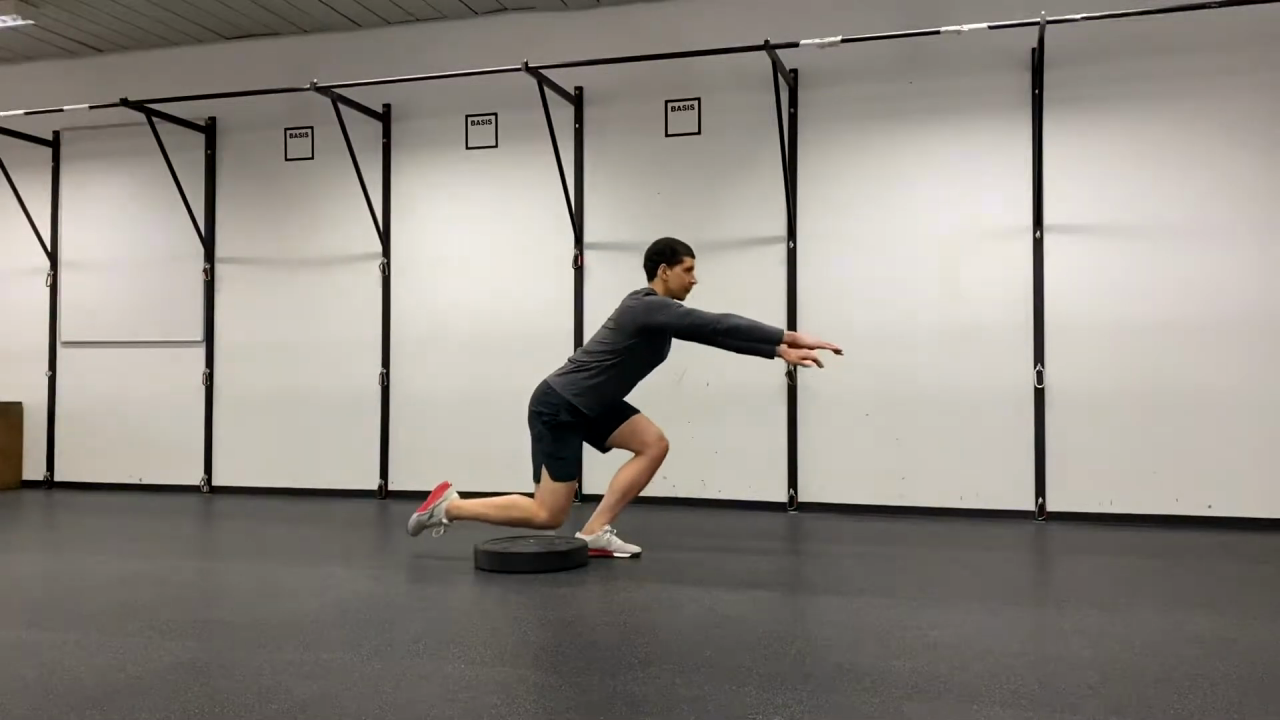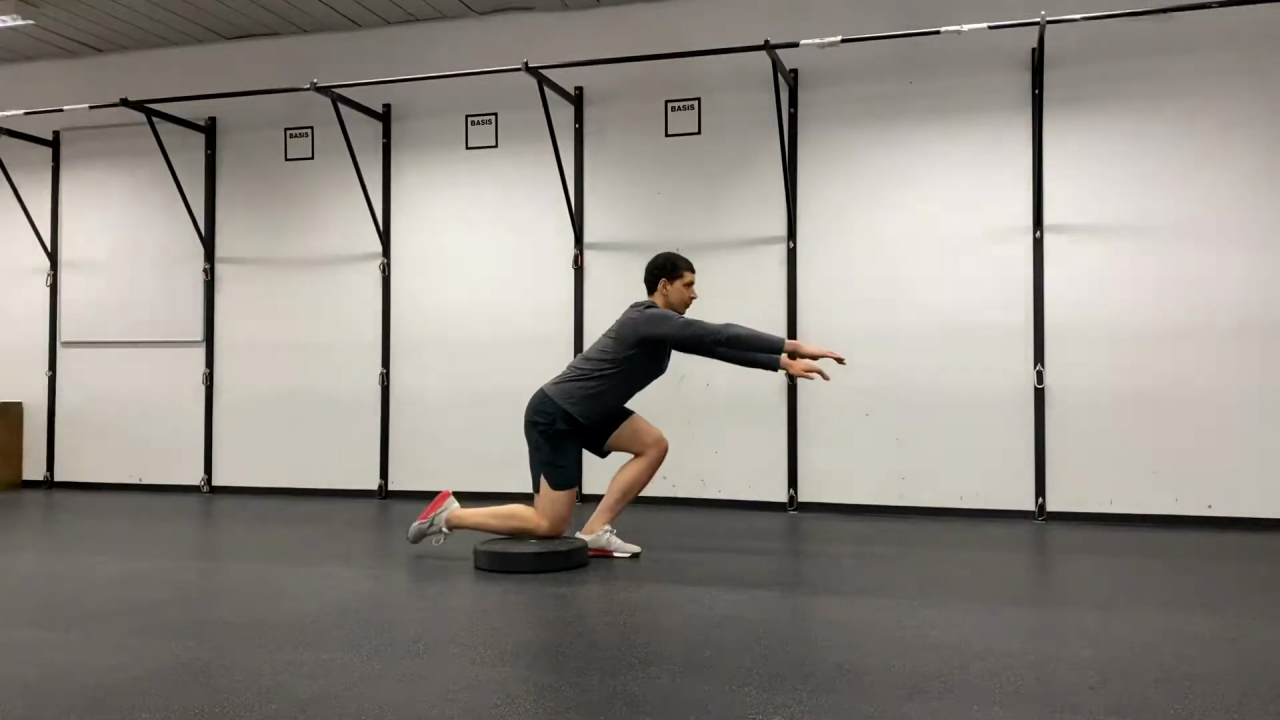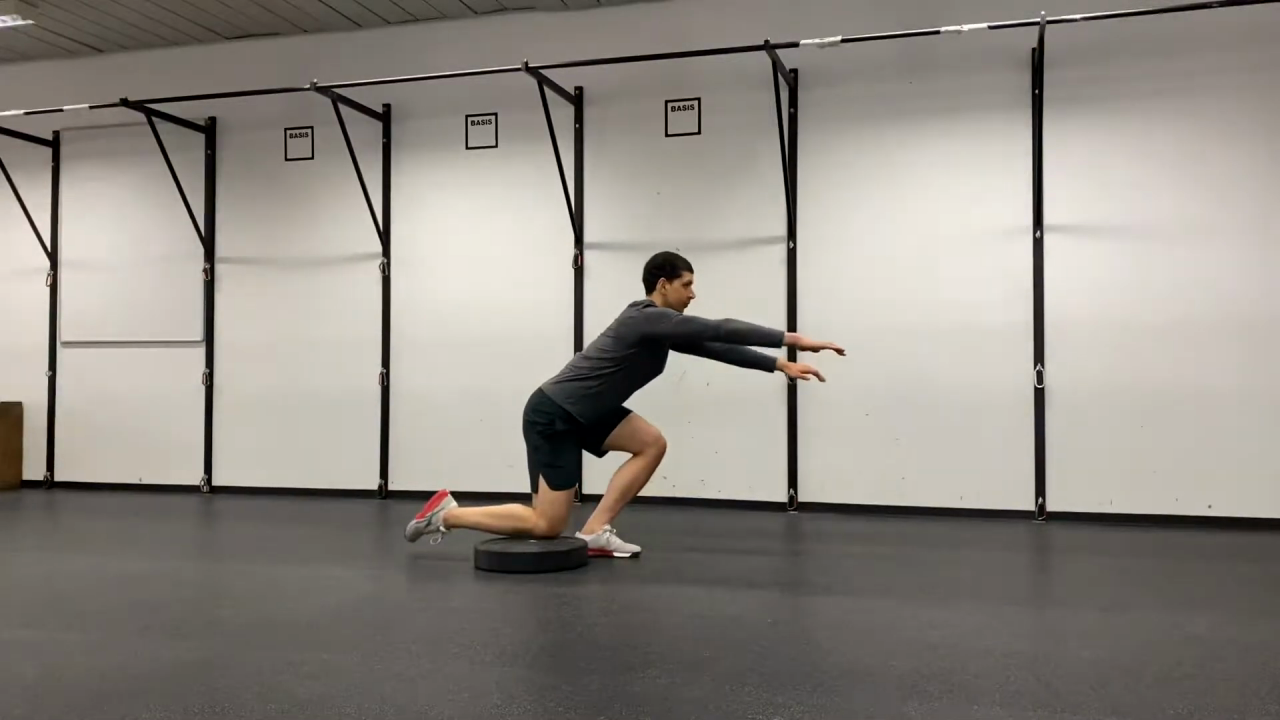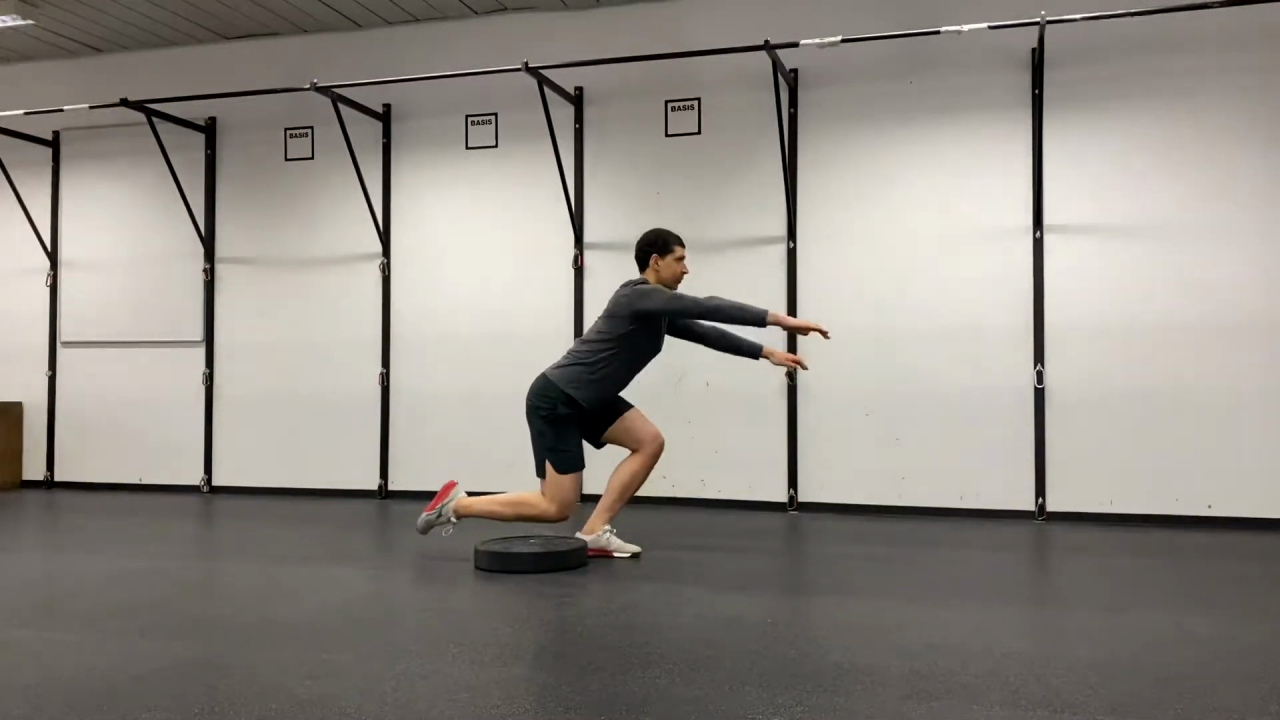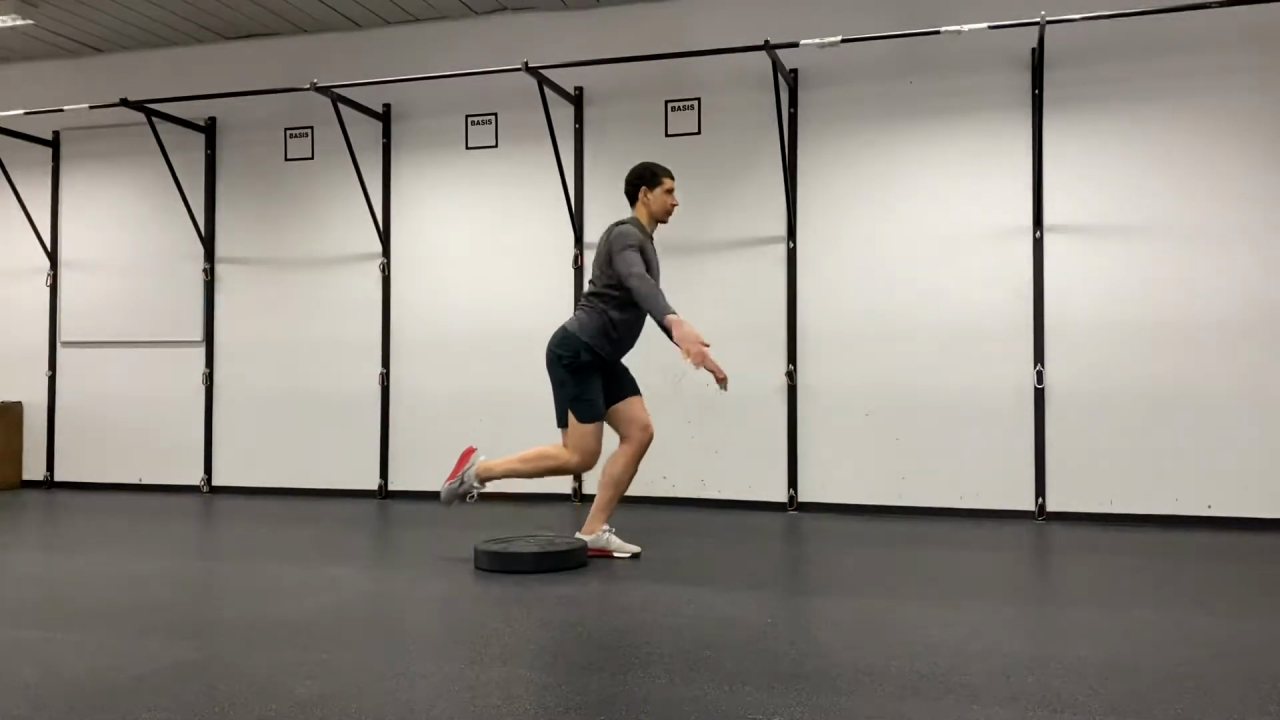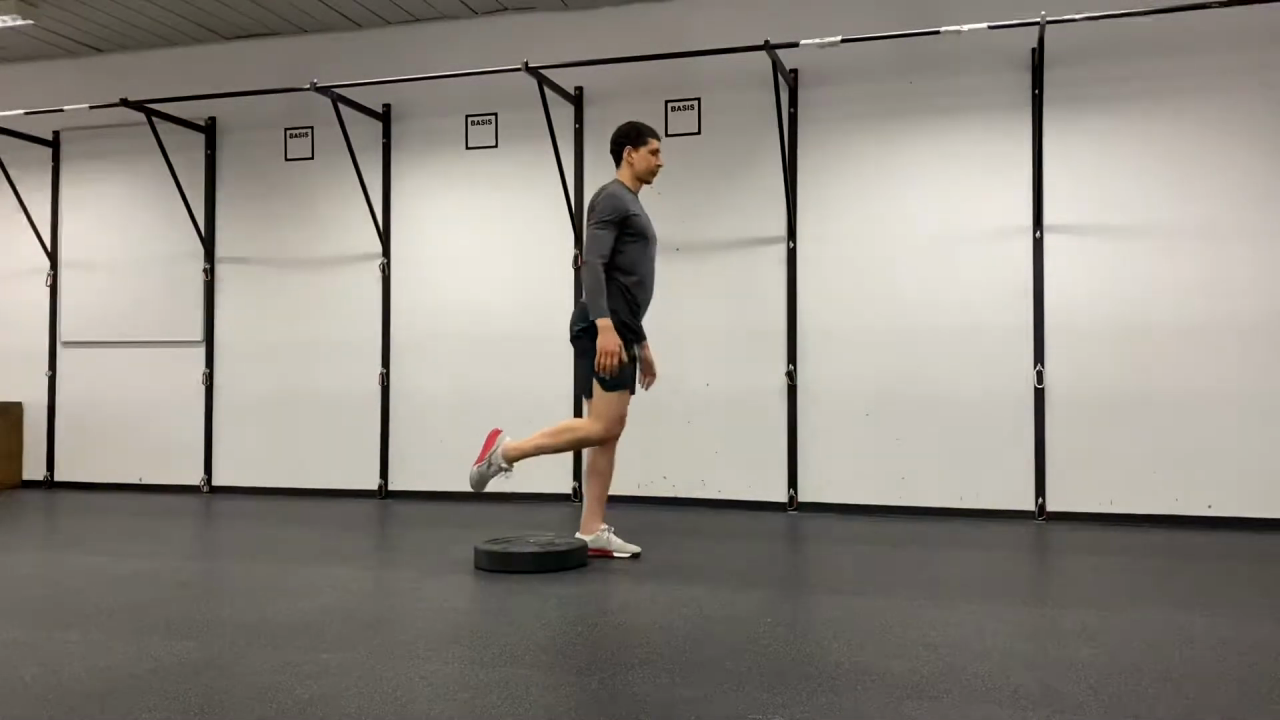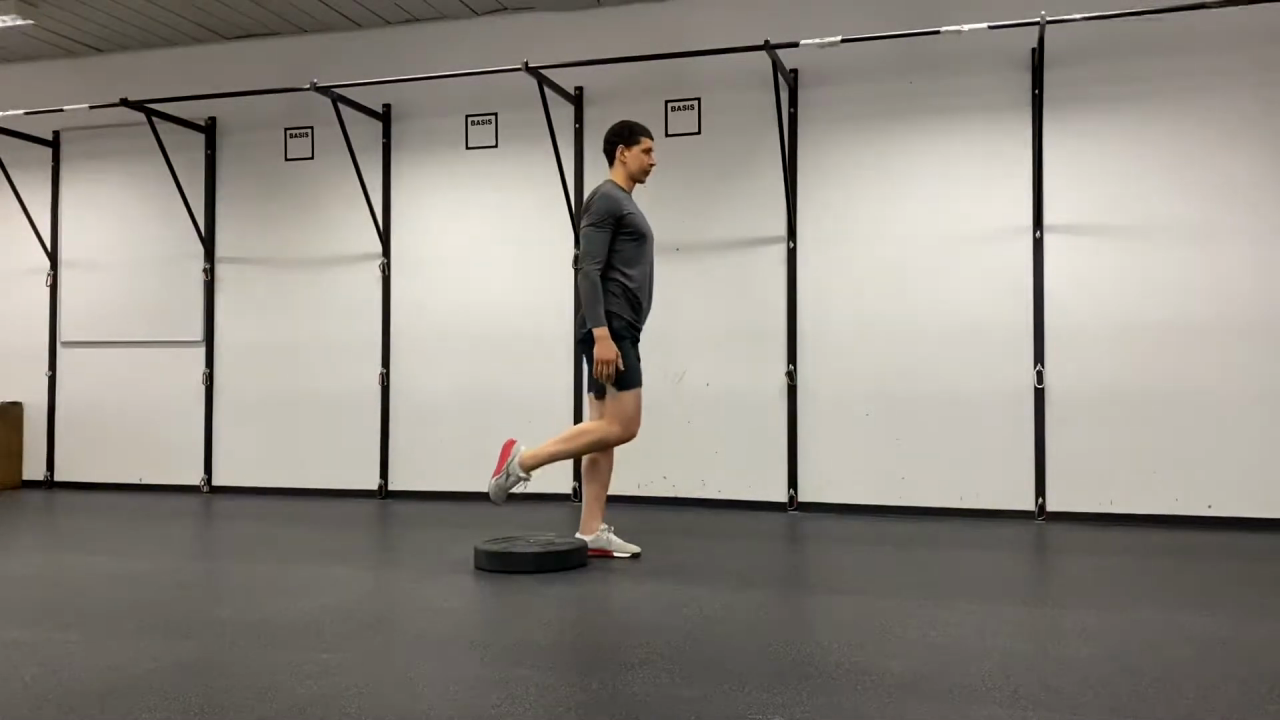
dt=0.4s
person 1, frame 1
left shoulder: (661, 313)
right shoulder: (647, 308)
left elbow: (715, 334)
right elbow: (717, 325)
left wrist: (780, 350)
right wrist: (790, 336)
left hip: (587, 404)
right hip: (558, 407)
left knee: (654, 445)
right knee: (548, 515)
left ankle: (595, 533)
right ankle: (446, 507)
person 1, frame 2
left shoulder: (660, 325)
right shoulder: (648, 321)
left elbow: (715, 346)
right elbow: (719, 335)
left wrist: (783, 363)
right wrist: (791, 346)
left hip: (582, 411)
right hip: (554, 416)
left knee: (654, 446)
right knee: (549, 524)
left ankle: (595, 532)
right ankle: (446, 515)
person 1, frame 3
left shoulder: (658, 325)
right shoulder: (647, 319)
left elbow: (713, 346)
right elbow: (717, 330)
left wrist: (779, 363)
right wrist: (792, 339)
left hip: (580, 411)
right hip: (553, 416)
left knee: (652, 444)
right knee: (547, 525)
left ankle: (595, 532)
right ankle: (445, 514)
person 1, frame 4
left shoulder: (657, 310)
right shoulder: (639, 295)
left elbow: (703, 331)
right elbow: (705, 308)
left wrist: (764, 352)
right wrist: (776, 318)
left hip: (584, 398)
right hip: (555, 400)
left knee: (649, 442)
right knee: (556, 507)
left ankle: (594, 533)
right ankle: (456, 503)
person 1, frame 5
left shoulder: (641, 240)
right shoulder: (625, 235)
left elbow: (655, 304)
right elbow: (638, 283)
left wrist: (698, 351)
right wrist: (678, 327)
left hip: (602, 354)
right hip: (577, 351)
left knee: (640, 433)
right knee: (579, 457)
left ankle: (594, 533)
right ankle: (479, 469)
person 1, frame 6
left shoulder: (630, 206)
right shoulder: (611, 198)
right elbow: (593, 265)
left wrist: (642, 344)
right wrist: (605, 326)
left hip: (616, 329)
right hip: (601, 329)
left knee: (606, 431)
right knee: (605, 426)
left ankle: (592, 532)
right ankle: (506, 451)
person 1, frame 7
left shoulder: (625, 206)
right shoulder: (605, 199)
right elbow: (589, 271)
left wrist: (624, 342)
right wrist: (602, 335)
left hip: (619, 330)
right hip: (608, 329)
left knee: (607, 429)
right knee: (619, 427)
left ankle: (592, 533)
right ankle: (523, 459)
